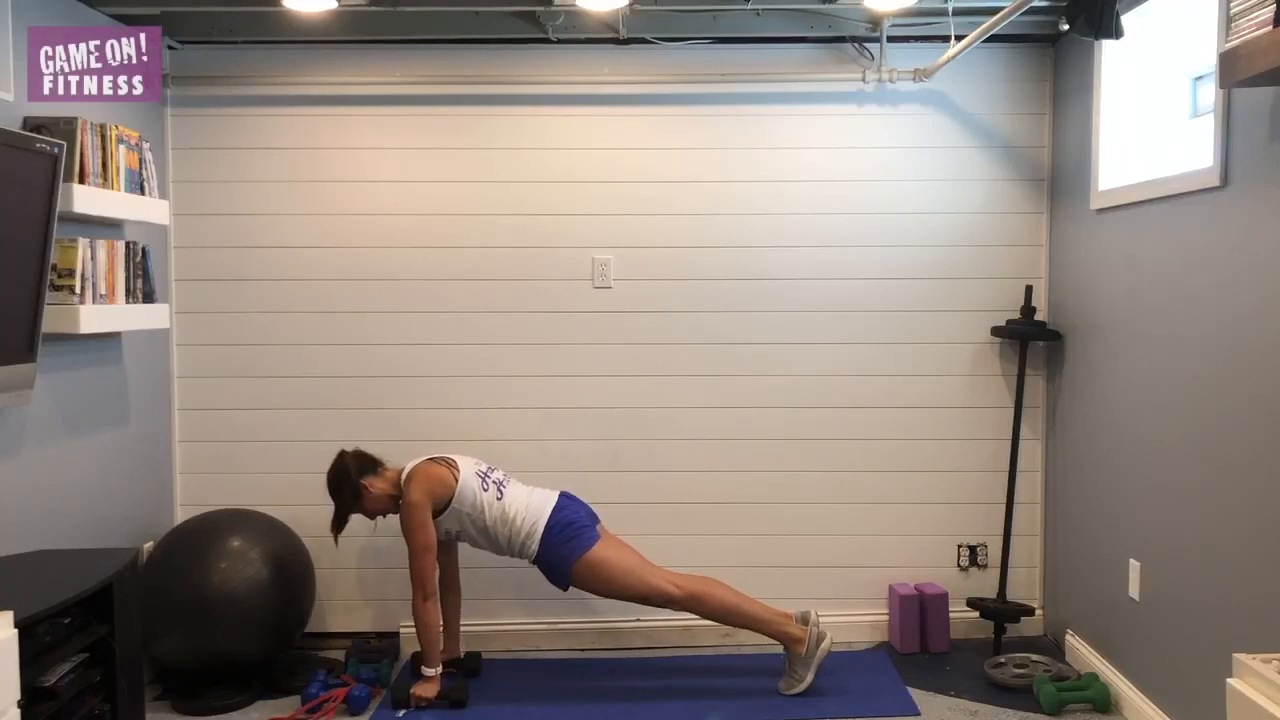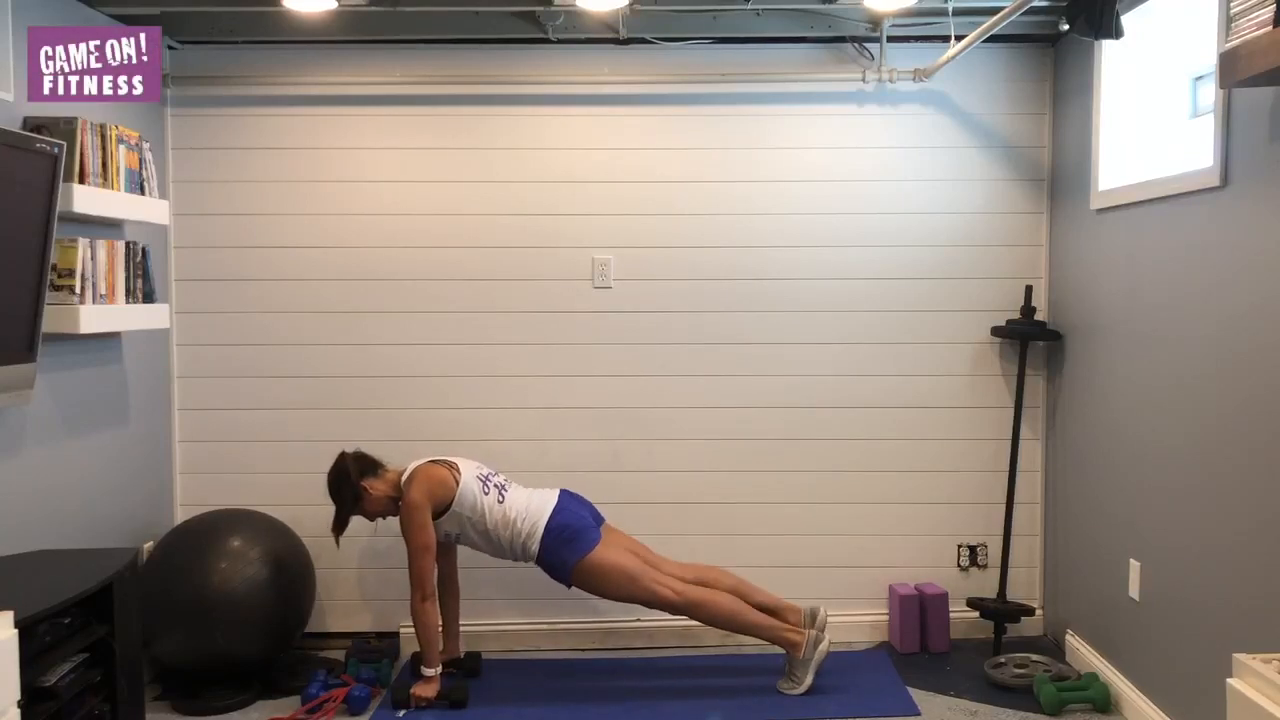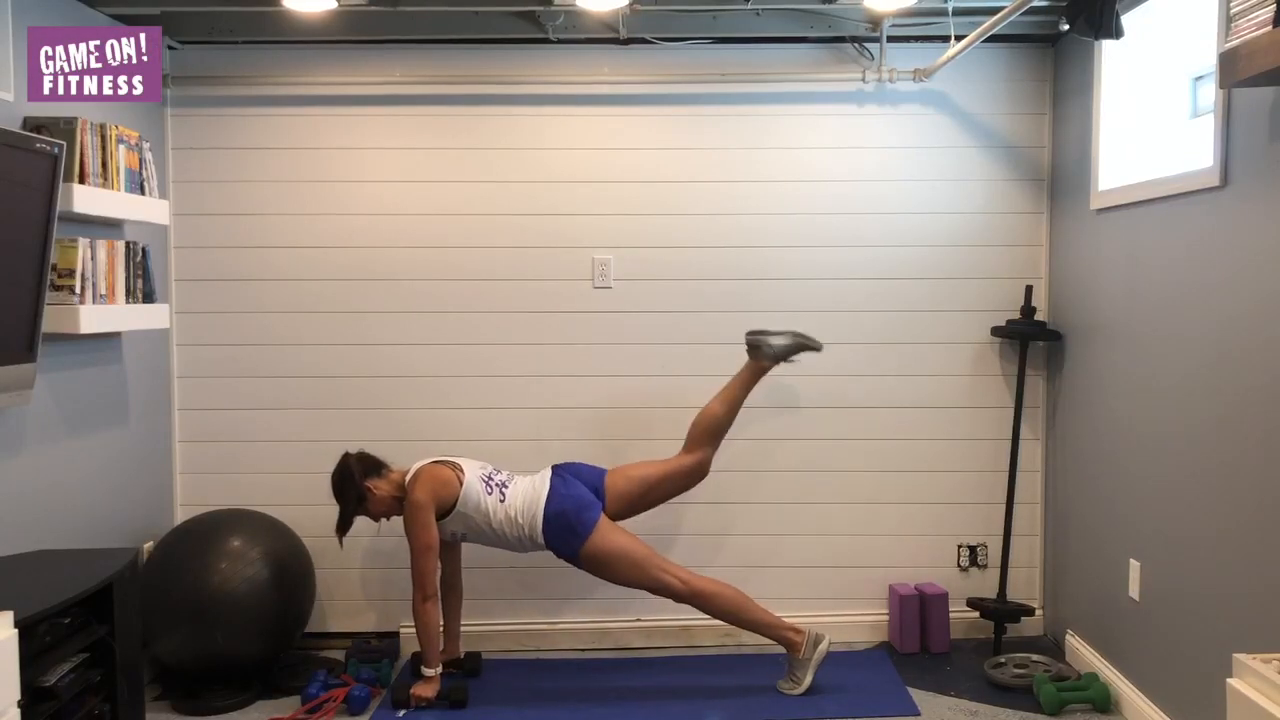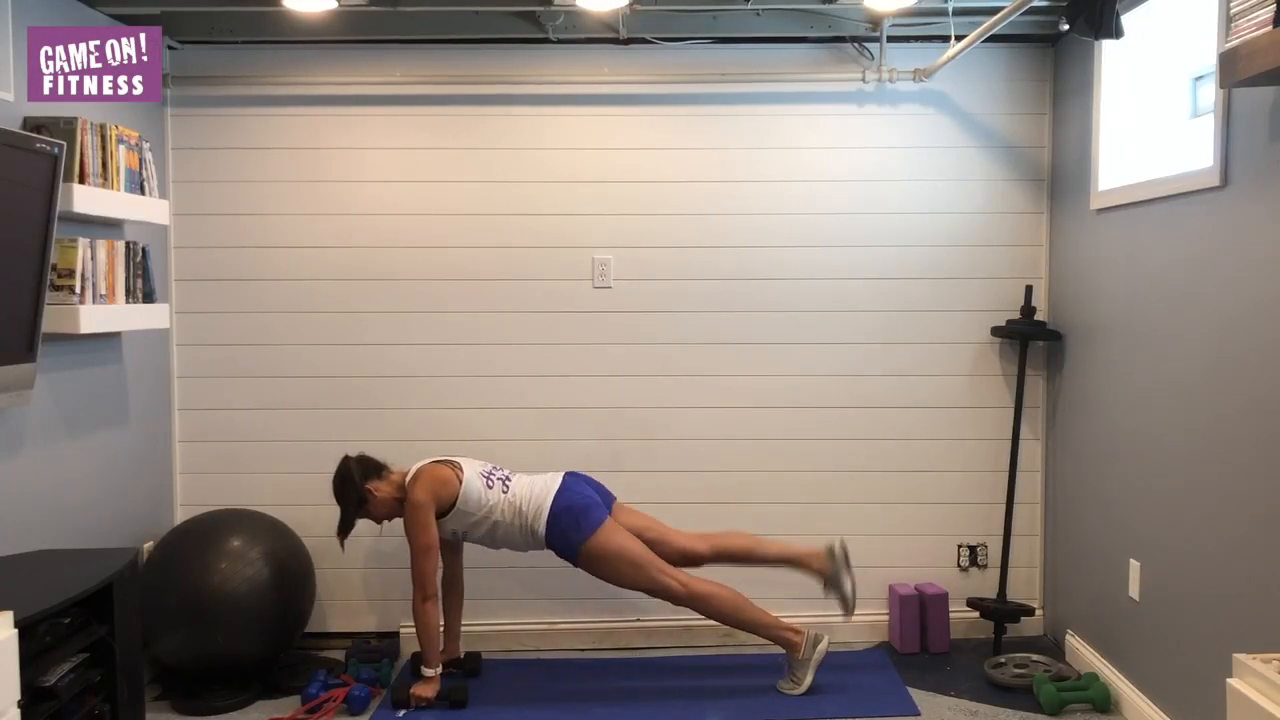
dt=0.5s
person 1, frame 1
left shoulder: (414, 494)
right shoulder: (429, 477)
left elbow: (425, 592)
right elbow: (448, 577)
left wrist: (430, 672)
right wrist: (451, 649)
left hip: (552, 535)
right hip: (559, 514)
left knee: (668, 590)
right knee: (667, 583)
left ankle: (796, 636)
right ankle: (791, 620)
person 1, frame 2
left shoulder: (414, 496)
right shoulder: (430, 479)
left elbow: (424, 593)
right elbow: (447, 578)
left wrist: (430, 672)
right wrist: (451, 648)
left hip: (554, 535)
right hip: (561, 510)
left knee: (670, 593)
right knee: (676, 574)
left ankle: (796, 640)
right ankle: (794, 614)
person 1, frame 3
left shoulder: (417, 497)
right shoulder: (435, 481)
left elbow: (426, 595)
right elbow: (450, 582)
left wrist: (431, 673)
right wrist: (451, 650)
left hip: (560, 516)
right hip: (564, 485)
left knee: (676, 584)
right knee: (693, 461)
left ankle: (796, 640)
right ankle: (758, 361)
person 1, frame 4
left shoulder: (418, 495)
right shoulder: (435, 484)
left elbow: (426, 595)
right elbow: (451, 578)
left wrist: (430, 673)
right wrist: (452, 650)
left hip: (561, 514)
right hip: (567, 493)
left knee: (674, 584)
right knee: (700, 549)
left ankle: (797, 640)
right ankle: (818, 561)
